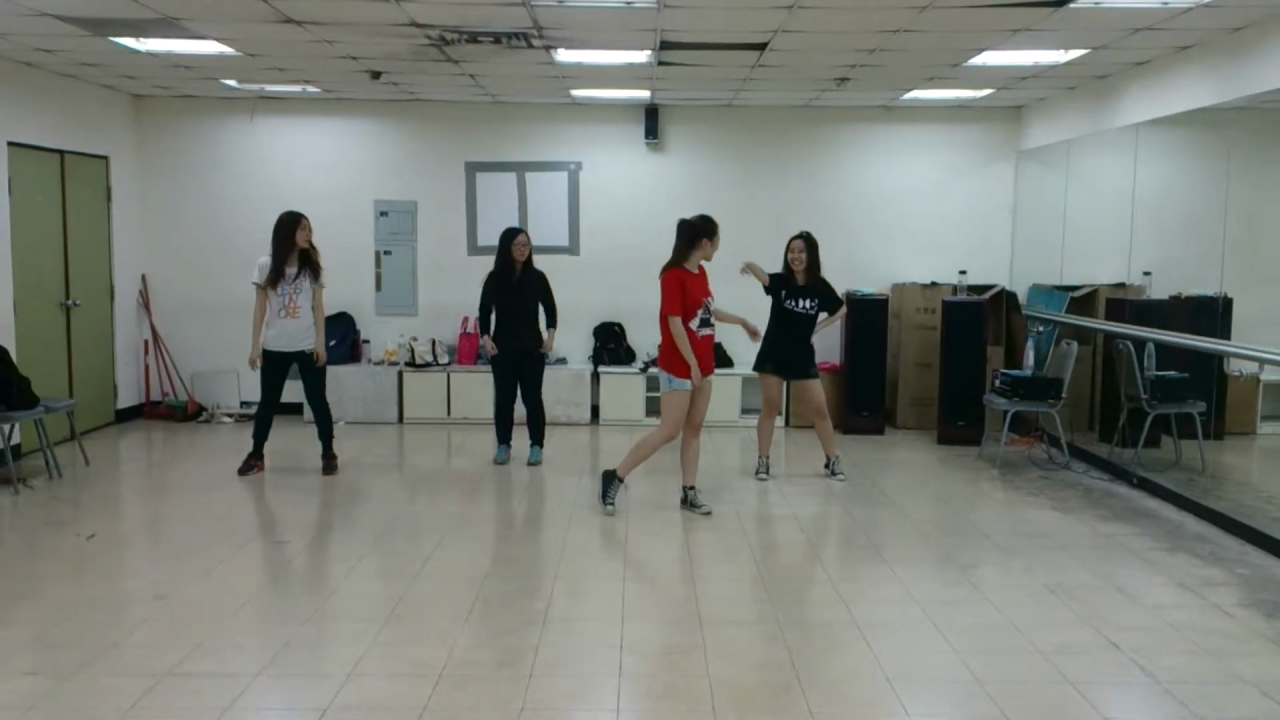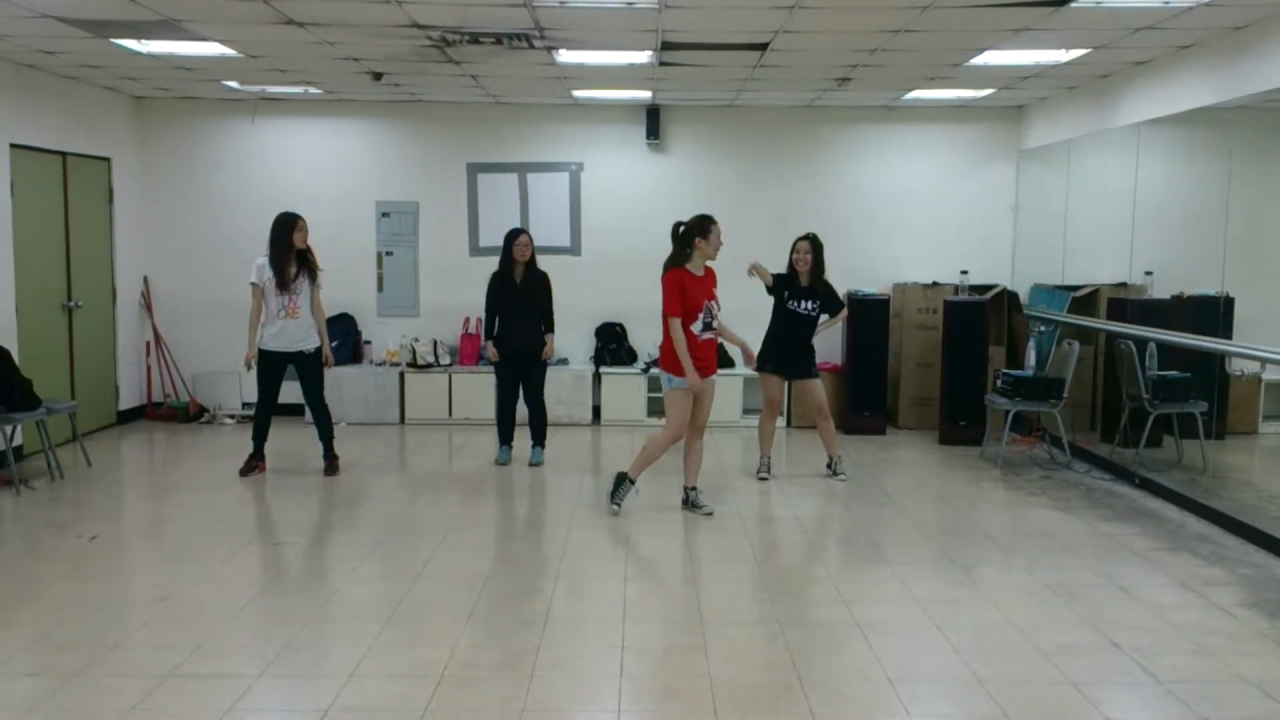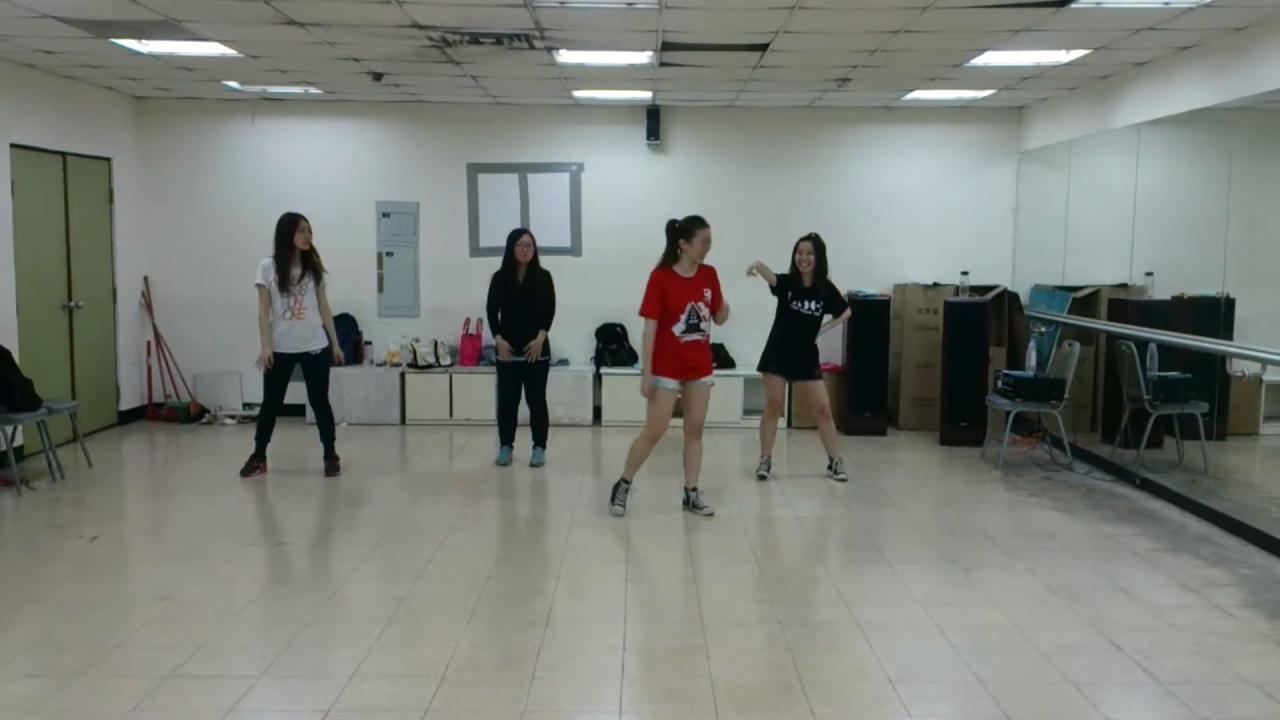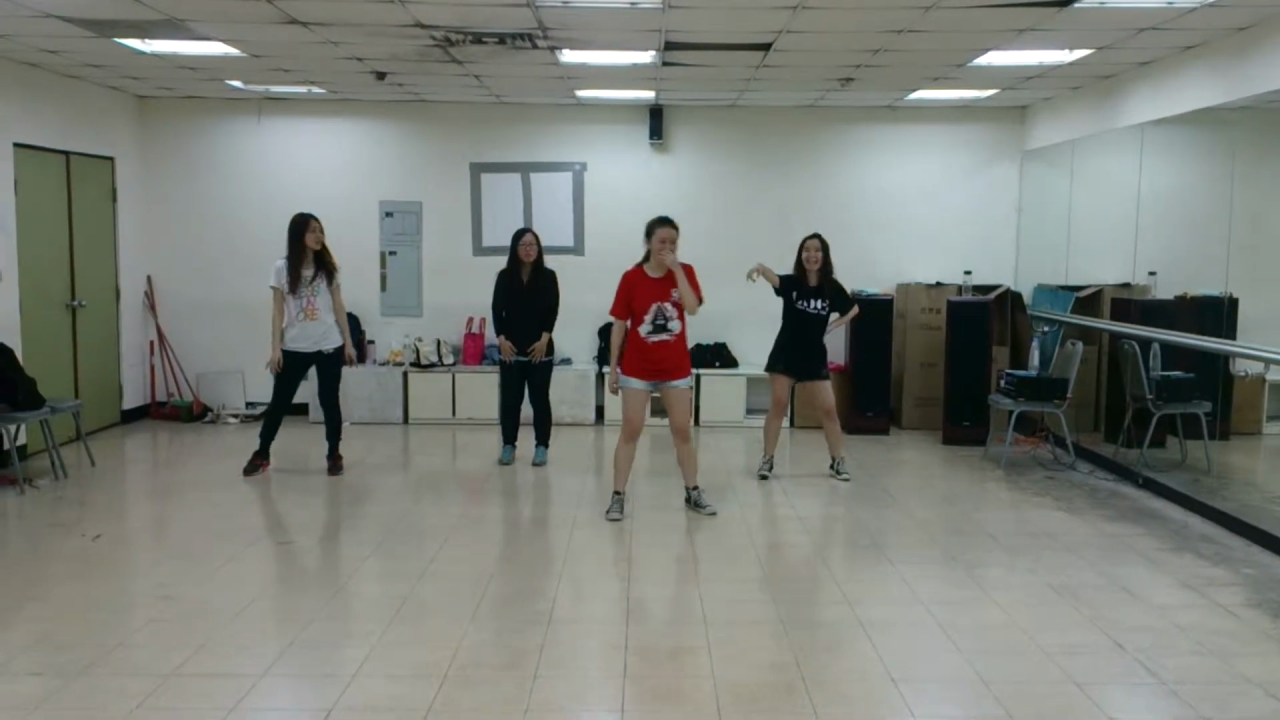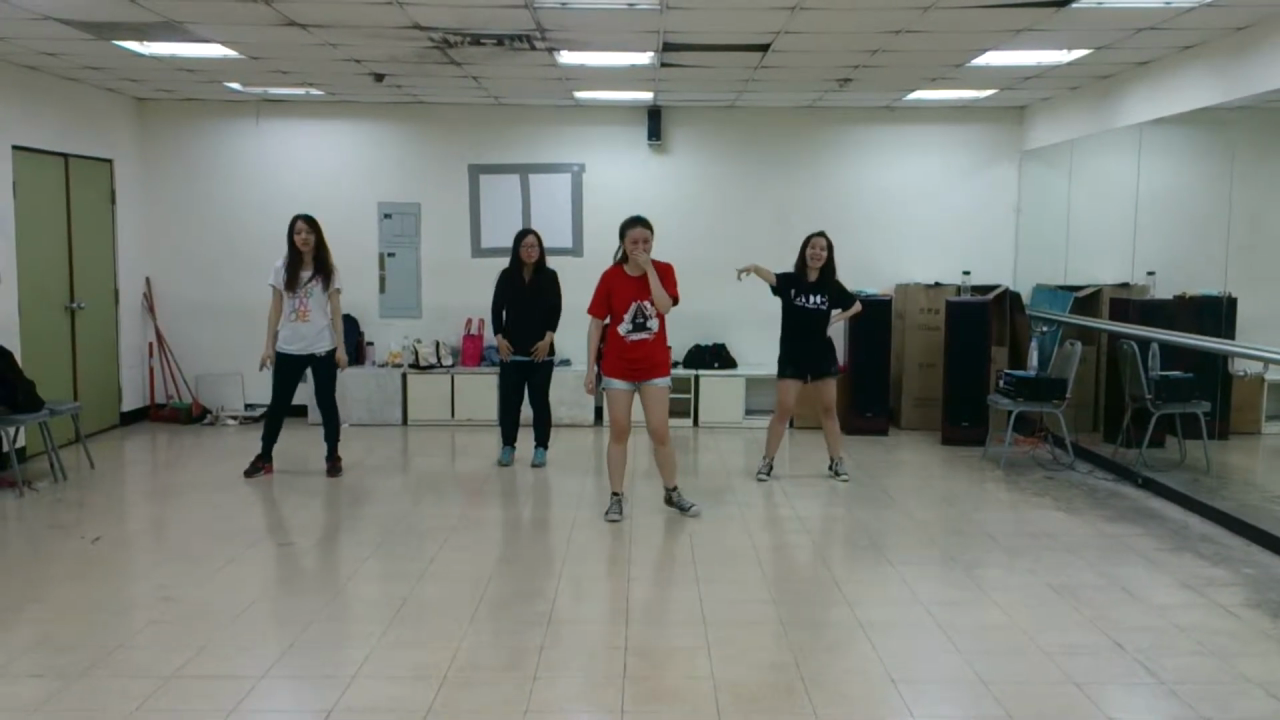
dt=0.3s
person 1, frame 1
left shoulder: (701, 272)
right shoulder: (674, 276)
right elbow: (675, 325)
left wrist: (742, 322)
right wrist: (693, 366)
left hip: (702, 364)
right hip: (678, 366)
left knee: (693, 429)
right knee: (669, 430)
left ankle: (689, 492)
right ankle: (614, 477)
person 1, frame 2
left shoulder: (710, 275)
right shoulder: (674, 277)
right elbow: (674, 326)
left wrist: (740, 344)
right wrist: (688, 369)
left hip: (707, 365)
right hip: (679, 366)
left knee: (698, 430)
right knee: (676, 430)
left ankle: (691, 493)
right ankle: (627, 480)
person 1, frame 3
left shoulder: (709, 275)
right shoulder: (660, 277)
left elbow: (718, 318)
right elbow: (650, 326)
left wrist: (723, 311)
right wrist: (646, 371)
left hip: (700, 367)
right hip: (666, 367)
left knee: (695, 431)
right knee: (654, 431)
left ankle: (691, 493)
right ankle: (624, 484)
person 1, frame 4
left shoulder: (685, 272)
right shoulder: (632, 278)
left elbow: (693, 308)
right elbow: (619, 324)
left wrist: (675, 269)
right wrist: (613, 366)
left hip: (676, 367)
right hip: (636, 368)
left knee: (682, 432)
right knee: (630, 431)
left ankle: (693, 492)
right ankle: (617, 496)
person 1, frame 5
left shoulder: (664, 271)
right shoulder: (610, 277)
left elbow: (664, 307)
right elbow: (596, 324)
left wrist: (648, 268)
right wrist: (590, 367)
left hip: (655, 366)
right hip: (617, 367)
left knee: (660, 433)
right knee: (619, 432)
left ankle: (672, 492)
right ankle: (616, 497)
person 2, frame 1
left shoulder: (313, 266)
right shoulder: (266, 265)
left elbow: (318, 307)
right elbow: (260, 308)
left wrist: (320, 343)
right wrist: (255, 345)
left hip: (307, 345)
right hip: (275, 347)
left knee: (317, 400)
right knee: (268, 402)
left ankle: (328, 455)
right ankle: (256, 456)
person 2, frame 2
left shoulder: (309, 266)
right shoulder: (263, 266)
left elbow: (317, 307)
right elbow: (256, 308)
left wrist: (326, 343)
right wrist: (251, 345)
left hip: (307, 346)
right hip: (271, 347)
left knee: (316, 401)
right knee: (265, 402)
left ankle: (330, 455)
right ankle: (257, 456)
person 2, frame 3
left shoulder: (314, 267)
right shoulder: (268, 267)
left elbow: (323, 306)
right elbow: (264, 309)
left wrist: (335, 343)
right wrist: (265, 345)
left hip: (315, 346)
right hip: (280, 348)
left knee: (320, 401)
right knee: (271, 403)
left ankle: (330, 456)
right ankle: (259, 457)
person 2, frame 4
left shoulder: (329, 267)
right shoulder: (282, 268)
left elbow: (338, 306)
right elbow: (278, 310)
left wrist: (348, 342)
right wrist: (276, 348)
left hip: (329, 346)
right hip: (294, 347)
left knee: (329, 401)
right knee: (280, 401)
left ankle: (334, 455)
right ankle: (261, 454)
person 2, frame 5
left shoulder: (328, 270)
right shoulder: (282, 268)
left elbow: (336, 311)
right elbow: (275, 309)
left wrist: (340, 347)
right wrist: (269, 346)
left hip: (322, 348)
right hip: (288, 349)
left knee: (326, 402)
right knee: (279, 403)
left ankle: (333, 457)
right ankle: (264, 458)
person 3, frame 1
left shoulder: (820, 286)
right shoulder: (780, 282)
left elbow: (841, 310)
right elbow: (764, 278)
left wrist: (819, 327)
right wrist: (750, 267)
left hip: (802, 356)
right hip: (774, 354)
left knee: (820, 409)
right knee: (770, 408)
left ankle: (833, 460)
right ankle: (763, 460)
person 3, frame 2
left shoulder: (822, 289)
right shoulder: (783, 282)
left elbow: (842, 312)
right elbow: (767, 278)
left wrist: (820, 328)
right wrist: (755, 267)
left hip: (803, 356)
right hip: (774, 355)
left knee: (821, 409)
right knee: (771, 407)
left ankle: (834, 460)
right ankle: (764, 461)
person 3, frame 3
left shoulder: (826, 289)
right shoulder: (787, 282)
left elbow: (846, 312)
right elbow: (770, 278)
left wrist: (824, 329)
right wrist: (758, 266)
left hip: (806, 357)
right hip: (778, 355)
left knee: (823, 409)
right knee: (773, 407)
left ankle: (835, 461)
right ankle: (765, 460)
person 3, frame 4
left shoulder: (831, 288)
right shoulder: (792, 282)
left elbow: (853, 310)
right elbow: (773, 279)
left wrist: (832, 326)
right wrist: (760, 269)
left hip: (814, 357)
right hip: (785, 354)
left knee: (828, 410)
right knee: (778, 406)
left ankle: (837, 461)
right ankle: (767, 459)
person 3, frame 5
left shoulder: (831, 285)
right shoulder: (790, 281)
left elbow: (856, 306)
right elbow: (770, 277)
left wrist: (834, 320)
right wrist: (753, 268)
left hip: (822, 354)
right hip: (792, 355)
left knee: (829, 409)
right knee: (783, 410)
left ankle: (836, 462)
right ankle: (767, 461)
person 4, frame 1
left shoulder: (537, 277)
right shoulder: (495, 278)
left elbow: (550, 308)
right elbow: (485, 310)
left wrist: (551, 335)
right wrist: (485, 337)
left hip: (532, 349)
right hip: (502, 349)
left knee: (532, 398)
right knee: (504, 398)
left ankle: (537, 446)
right ankle: (503, 446)
person 4, frame 2
left shoulder: (540, 277)
right shoulder: (498, 278)
left elbow: (547, 312)
right elbow: (491, 313)
left wrist: (549, 340)
right wrist: (489, 343)
left hip: (535, 349)
right hip: (505, 349)
left knee: (534, 399)
right knee: (506, 399)
left ankle: (538, 447)
right ankle: (505, 446)
person 4, frame 3
left shoulder: (542, 277)
right shoulder: (500, 278)
left elbow: (549, 310)
right elbow: (492, 310)
left wrist: (541, 337)
right wrist: (498, 339)
left hip: (536, 349)
right hip: (508, 349)
left knee: (536, 399)
right knee: (507, 399)
left ankle: (539, 447)
right ankle: (505, 447)
person 4, frame 4
left shoulder: (547, 276)
right shoulder: (505, 277)
left elbow: (552, 311)
right elbow: (497, 309)
left wrist: (544, 339)
right wrist: (501, 339)
left hip: (540, 348)
right hip: (511, 348)
left knee: (539, 399)
right knee: (510, 399)
left ankle: (541, 447)
right ankle: (508, 446)
person 4, frame 5
left shoulder: (549, 276)
right shoulder: (507, 276)
left elbow: (555, 310)
right elbow: (497, 308)
left wrist: (548, 339)
right wrist: (499, 338)
left hip: (541, 349)
right hip: (511, 349)
left knee: (539, 400)
right knee: (509, 399)
left ankle: (541, 448)
right ankle: (508, 447)
